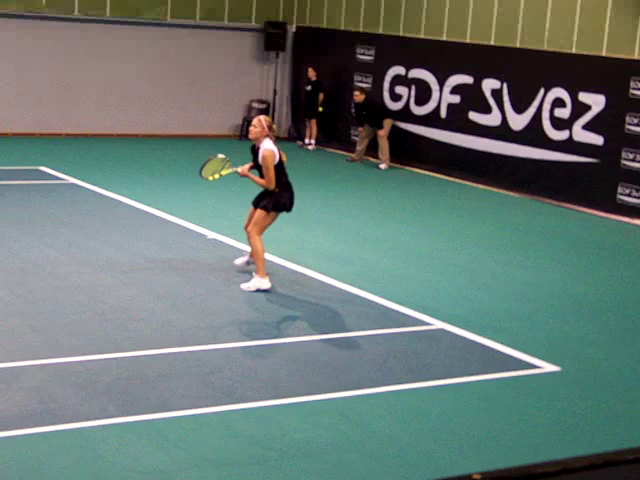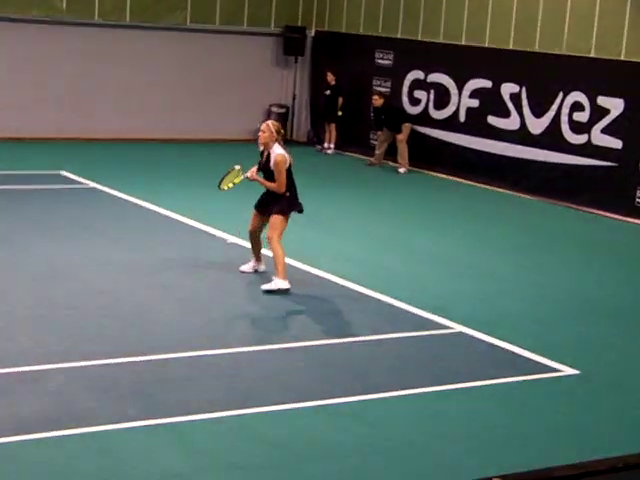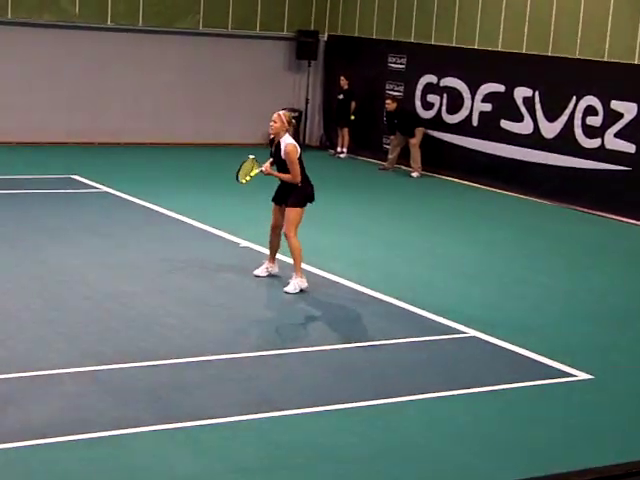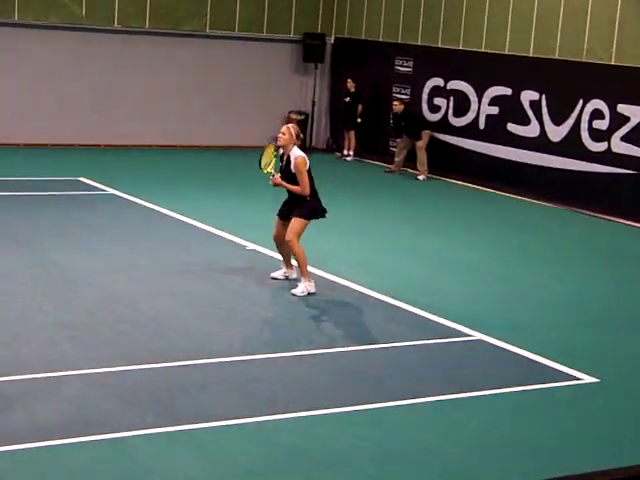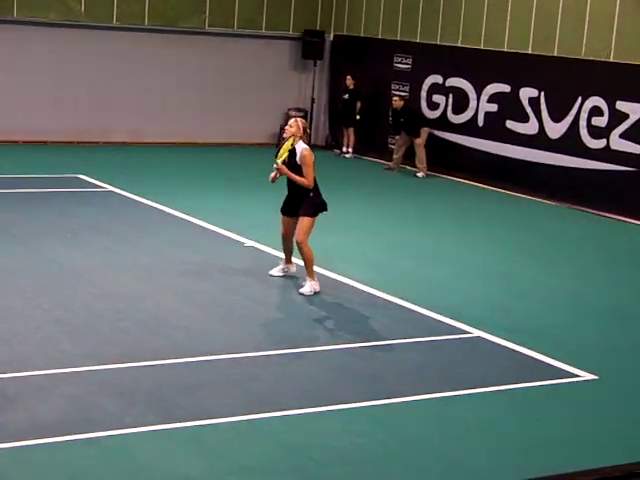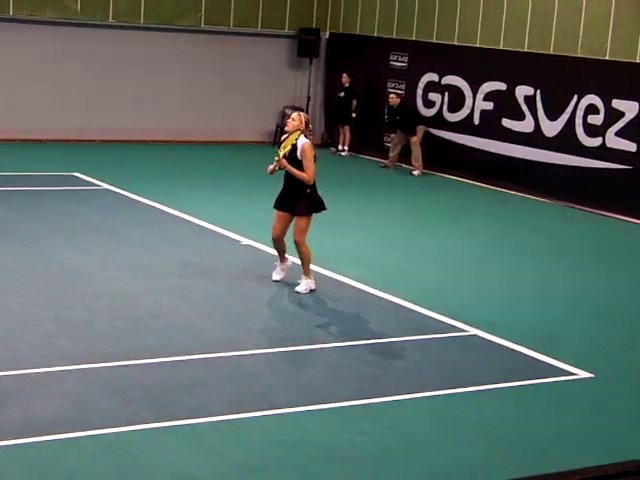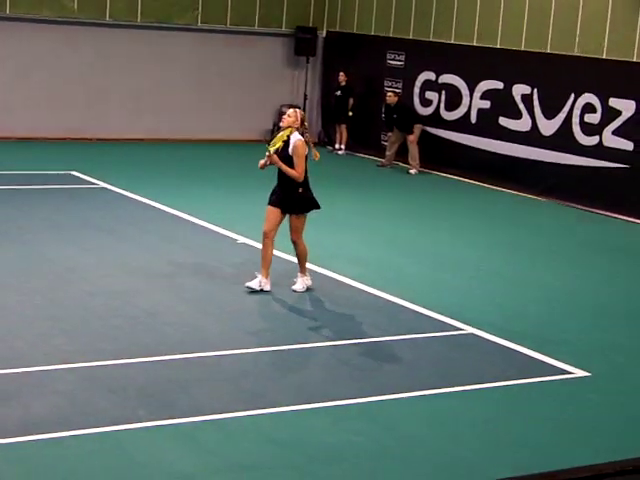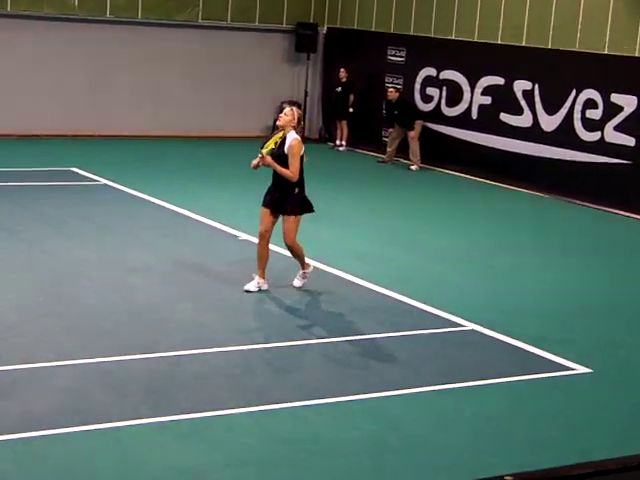
dt=0.2s
person 1, frame 1
left shoulder: (267, 152)
right shoulder: (258, 145)
left elbow: (270, 185)
left wrist: (248, 175)
right wrist: (251, 165)
left hip: (278, 195)
right hip: (269, 193)
left knee: (253, 232)
right knee: (248, 227)
left ankle: (262, 278)
right ankle: (252, 256)
person 1, frame 2
left shoulder: (278, 157)
right shoulder: (264, 149)
left elbow: (280, 188)
left wrist: (257, 179)
right wrist: (256, 169)
left hip: (284, 198)
right hip: (269, 195)
left knee: (273, 237)
right knee: (253, 231)
left ankle: (281, 279)
right ankle: (257, 262)
person 1, frame 3
left shoulder: (289, 146)
right shoulder: (275, 140)
left elbow: (296, 178)
left wrist: (272, 172)
right wrist: (270, 163)
left hip: (298, 190)
right hip: (285, 188)
left knee: (290, 233)
right knee: (275, 228)
left ankle: (299, 278)
right ankle: (271, 264)
person 1, frame 4
left shoulder: (299, 159)
right shoulder: (283, 154)
left elbow: (305, 191)
left wrist: (282, 184)
right wrist: (278, 179)
left hip: (306, 203)
right hip: (292, 201)
left knee: (290, 240)
right knee: (278, 237)
left ankle: (307, 281)
right ankle: (288, 269)
person 1, frame 5
left shoulder: (304, 152)
left elbow: (309, 183)
left wrist: (287, 173)
right wrist: (277, 173)
left hip: (308, 200)
right hip: (292, 197)
left knee: (300, 240)
right knee: (286, 236)
left ankle: (312, 281)
right ankle: (288, 264)
person 1, frame 6
left shoulder: (305, 146)
left elbow: (309, 179)
left wrist: (287, 166)
right wrist: (276, 166)
left hip: (305, 196)
right hip: (287, 193)
left knee: (298, 239)
right knee: (276, 236)
left ankle: (307, 279)
right ankle: (283, 262)
person 1, frame 7
left shoulder: (298, 143)
right shoulder: (282, 137)
left elbow: (299, 176)
left wrist: (278, 163)
right wrist: (268, 160)
left hip: (298, 195)
right hip: (281, 191)
left knee: (296, 238)
right knee: (267, 233)
left ankle: (304, 277)
right ankle: (263, 279)
person 1, frame 8
left shoulder: (294, 142)
right shoulder: (279, 137)
left elbow: (293, 176)
left wrist: (271, 164)
right wrist: (261, 161)
left hip: (292, 195)
right hip: (275, 192)
left knee: (289, 240)
right knee: (263, 235)
left ankle: (305, 268)
right ankle: (260, 279)
